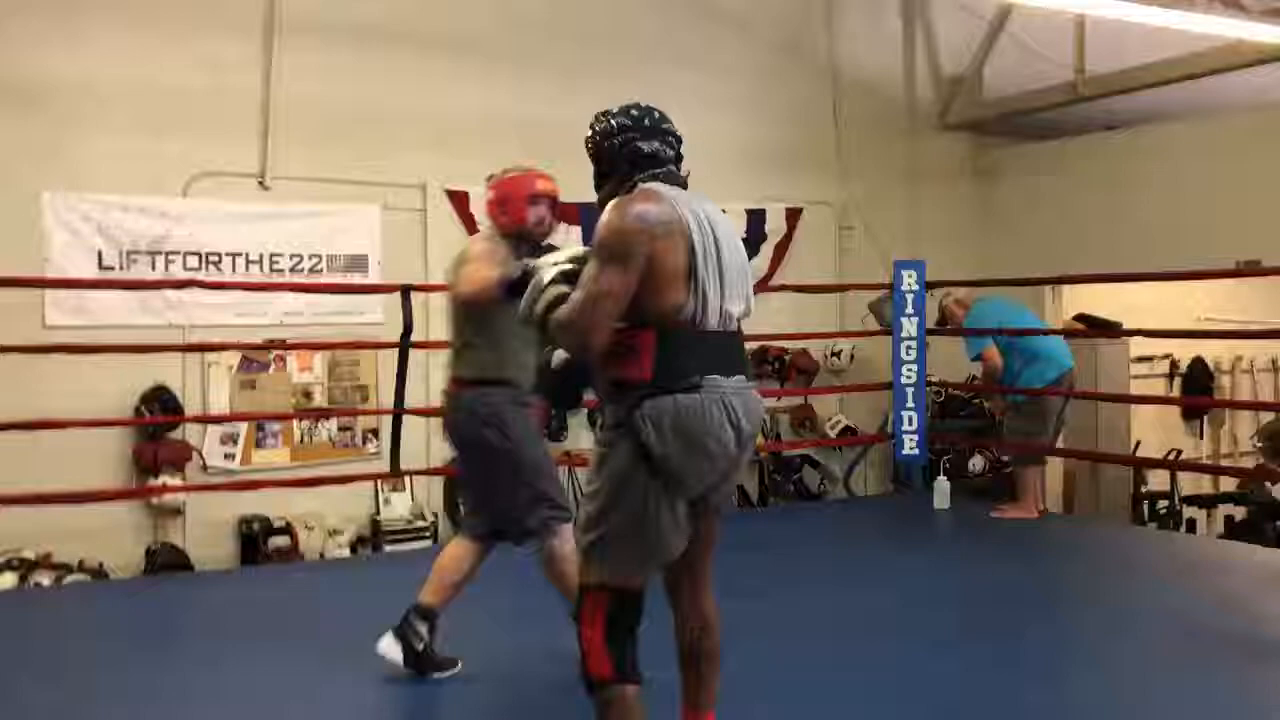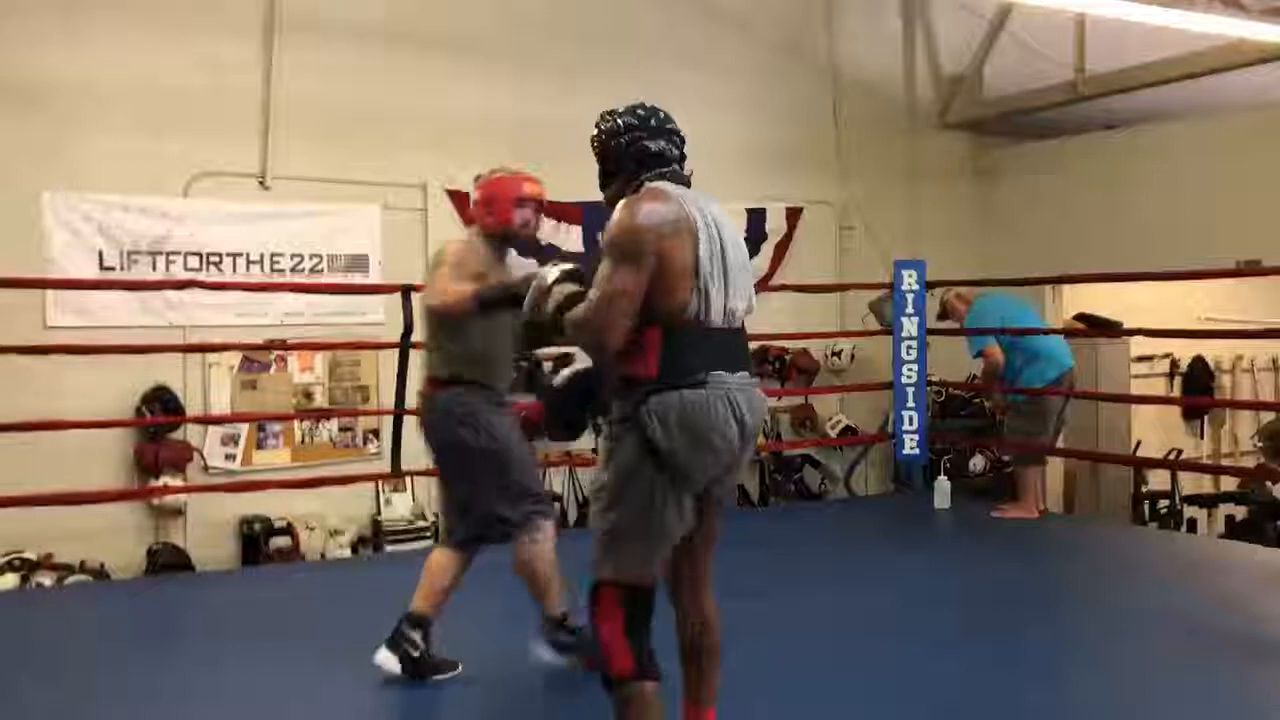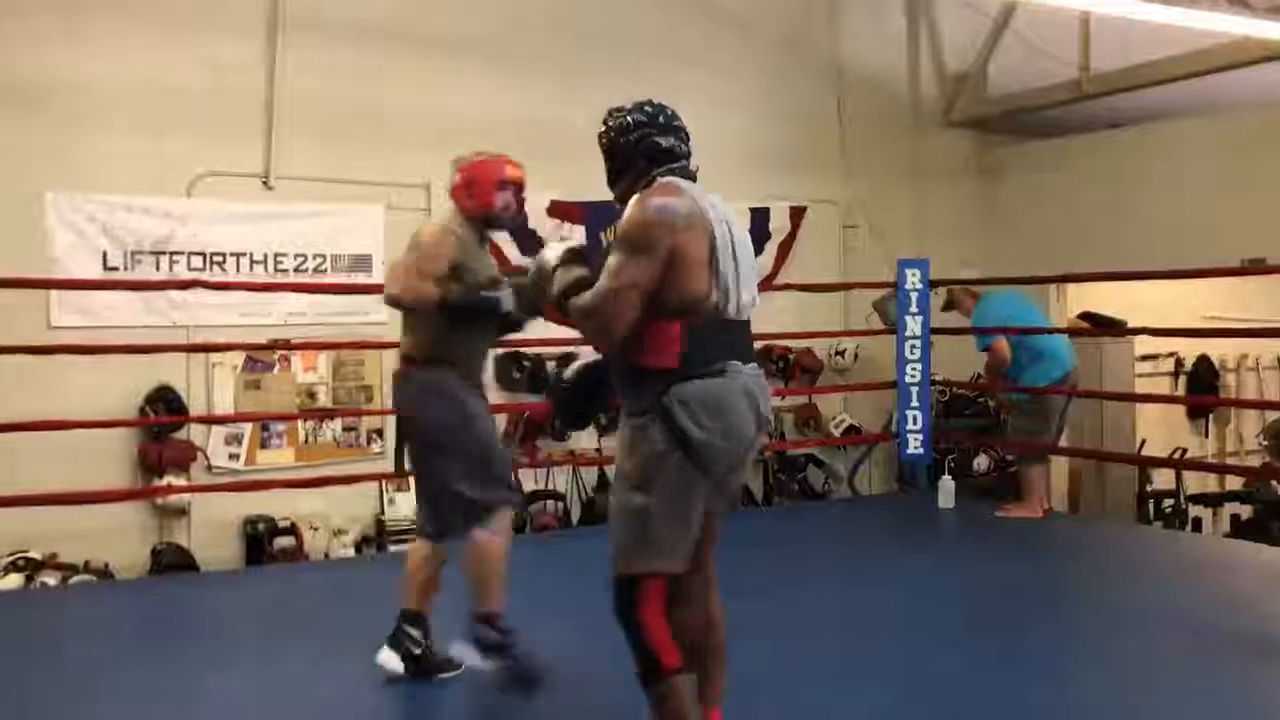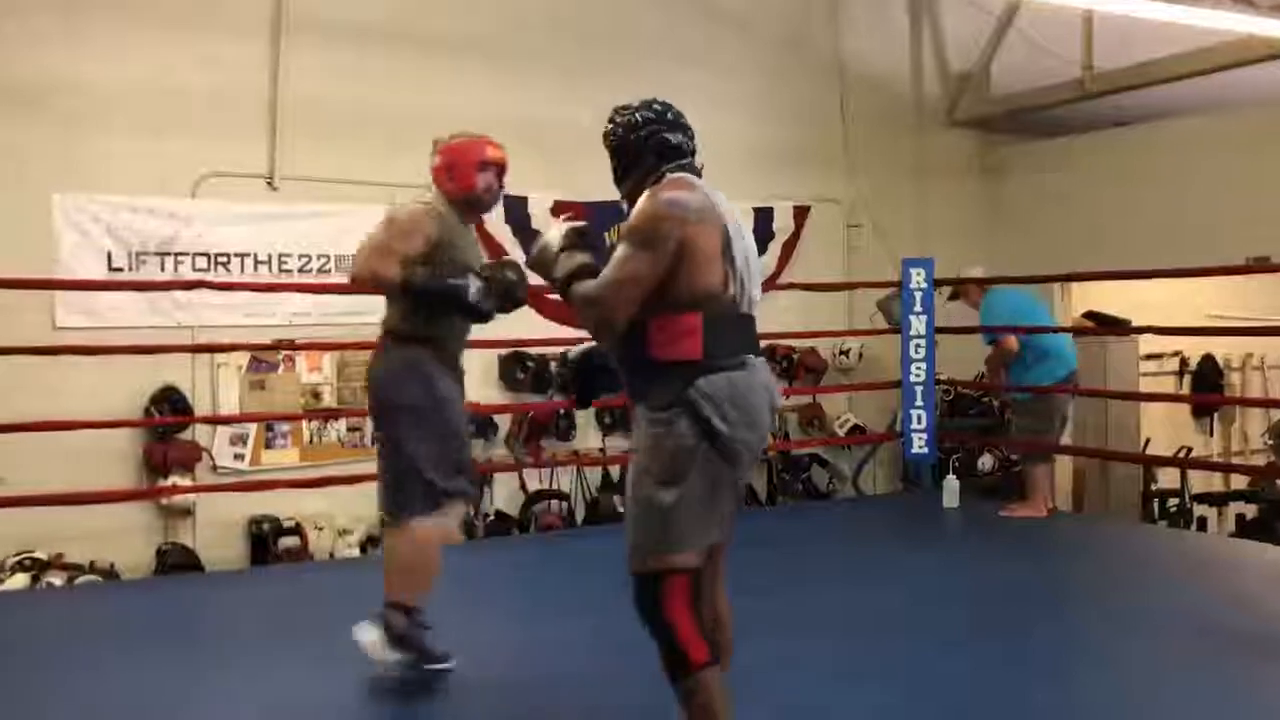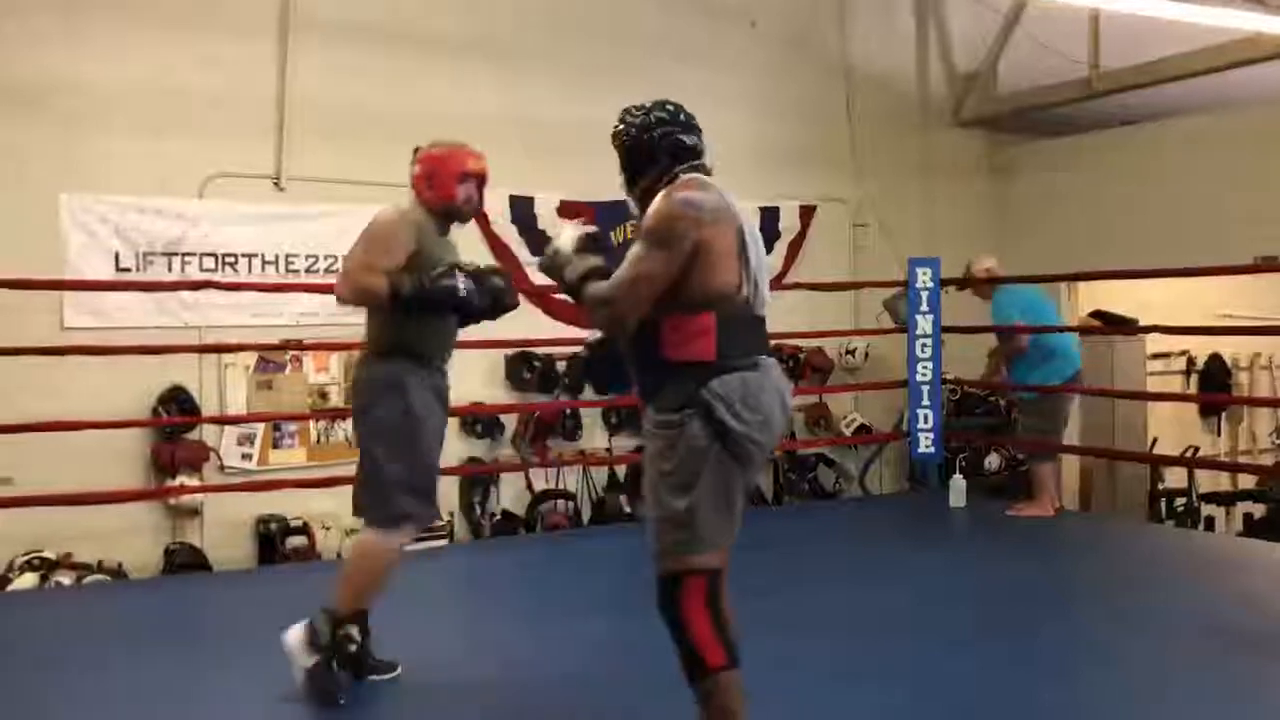
dt=0.1s
person 1, frame 1
left shoulder: (635, 212)
right shoulder: (710, 217)
left elbow: (588, 333)
left wrist: (549, 301)
left hip: (665, 419)
right hip: (728, 408)
left knee: (604, 607)
right knee: (691, 581)
person 1, frame 2
left shoulder: (643, 211)
right shoulder: (712, 215)
left elbow: (603, 333)
left wrist: (558, 299)
left hip: (670, 415)
right hip: (731, 404)
left knee: (618, 603)
right knee: (691, 578)
person 1, frame 3
left shoulder: (657, 205)
right shoulder: (710, 209)
left elbow: (608, 321)
left wrist: (563, 279)
right wrist: (604, 366)
left hip: (683, 411)
right hip: (729, 398)
left knee: (643, 594)
right knee: (693, 575)
person 1, frame 4
left shoulder: (666, 199)
right shoulder: (710, 205)
left elbow: (606, 311)
left wrist: (563, 264)
right wrist: (608, 355)
left hip: (695, 404)
right hip: (734, 393)
left knee: (664, 585)
right knee: (702, 572)
person 1, frame 5
left shoulder: (681, 201)
right shoulder: (716, 206)
left elbow: (618, 310)
left wrist: (576, 268)
left hip: (707, 407)
right hip: (736, 396)
left knee: (687, 590)
right knee: (704, 581)
person 2, frame 1
left shoulder: (513, 260)
right shoulder: (484, 252)
left elbow: (519, 333)
right elbow: (469, 291)
right wrist: (528, 276)
left hip: (494, 403)
right hip: (491, 404)
left knee: (484, 526)
right knee: (550, 515)
left ankle: (410, 636)
person 2, frame 2
left shoulder: (494, 262)
right shoulder: (464, 252)
left elbow: (502, 329)
right elbow: (438, 300)
right wrist: (514, 291)
left hip: (468, 403)
right hip: (464, 404)
left knee: (466, 532)
right knee: (530, 512)
left ankle: (405, 644)
right ankle: (559, 627)
person 2, frame 3
left shoulder: (476, 247)
right shoulder: (443, 236)
right elbow: (400, 289)
left wrist: (508, 306)
right wrist: (476, 303)
left hip: (447, 388)
right hip: (438, 388)
left knee: (444, 519)
right knee: (494, 503)
left ankle: (408, 641)
right ankle: (491, 631)
person 2, frame 4
left shoulder: (461, 228)
right shoulder: (422, 215)
right elbow: (365, 268)
left wrist: (488, 290)
right wrist: (441, 287)
left hip: (428, 368)
right hip: (414, 366)
left knee: (412, 501)
right knee: (445, 496)
left ankle: (394, 623)
right ankle: (397, 624)
person 2, frame 5
left shoulder: (443, 240)
right shoulder: (397, 225)
right elbow: (350, 284)
left wrist: (469, 299)
right wrist: (430, 291)
left hip: (421, 383)
right hip: (394, 381)
left knee: (395, 516)
right knee: (396, 515)
left ankle: (346, 634)
right ankle: (318, 634)
person 3, frame 1
left shoulder: (973, 321)
right shoulder: (993, 304)
left elbow: (994, 363)
left wrist: (994, 395)
left hip: (1039, 376)
right hip: (1060, 367)
left knee: (1024, 443)
right knee: (1035, 443)
left ankle: (1027, 506)
right ankle: (1035, 500)
person 3, frame 2
left shoulder: (975, 317)
right shoulder: (996, 300)
left elbow: (995, 360)
left wrist: (992, 388)
right wrist: (999, 385)
left hip: (1039, 376)
right hip: (1060, 367)
left knee: (1024, 443)
right knee: (1035, 442)
left ankle: (1027, 505)
right ankle: (1036, 500)
person 3, frame 3
left shoulder: (983, 312)
right shoulder: (1005, 296)
left elbow: (1002, 354)
left wrist: (992, 376)
right wrist: (997, 376)
left hip: (1041, 375)
right hip: (1061, 366)
left knee: (1028, 441)
right knee: (1040, 440)
left ankle: (1032, 505)
right ankle: (1040, 499)
person 3, frame 4
left shoulder: (991, 305)
right shoulder: (1012, 292)
left elbow: (1010, 347)
left wrist: (992, 366)
right wrist: (999, 368)
left hip: (1044, 374)
right hip: (1063, 367)
left knee: (1032, 440)
right knee: (1043, 439)
left ankle: (1036, 504)
right ankle: (1044, 498)
person 3, frame 5
left shoulder: (1003, 298)
right shoulder: (1020, 290)
left elbow: (1018, 341)
left wrist: (995, 357)
right wrist: (999, 359)
left hip: (1047, 373)
right hip: (1063, 367)
left knee: (1037, 440)
right knee: (1046, 438)
left ankle: (1043, 503)
right ankle: (1050, 497)
